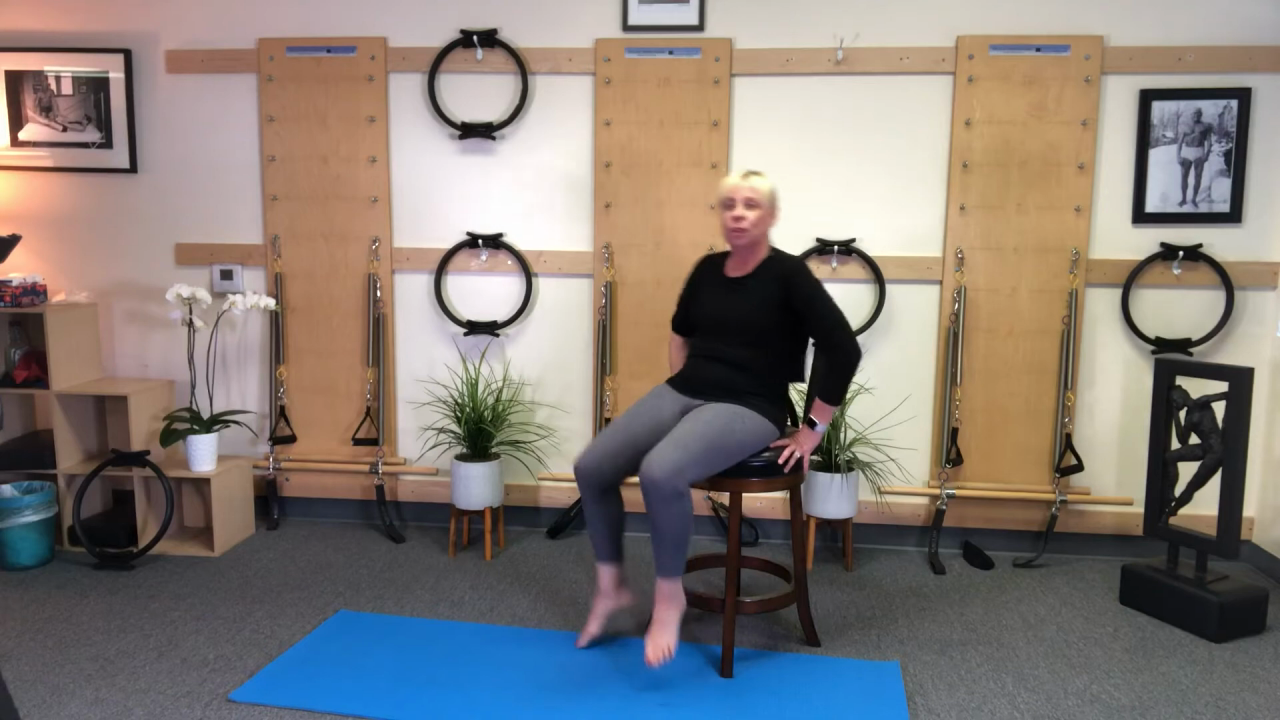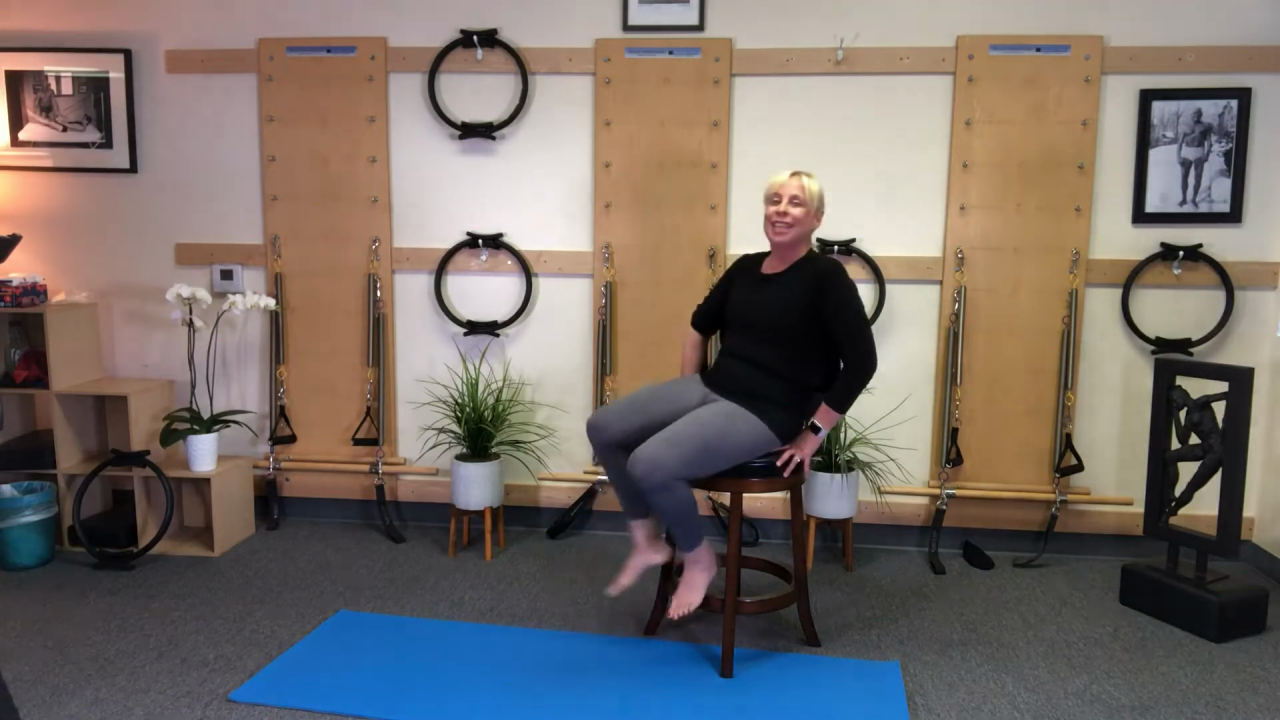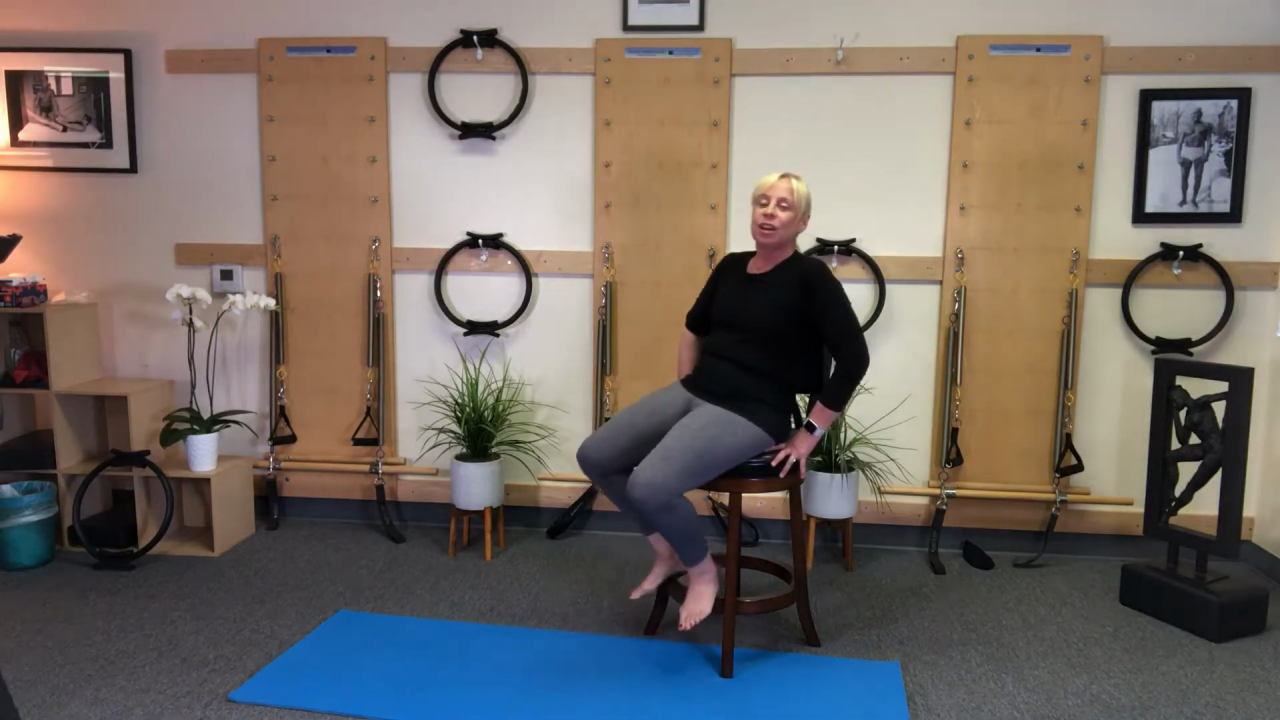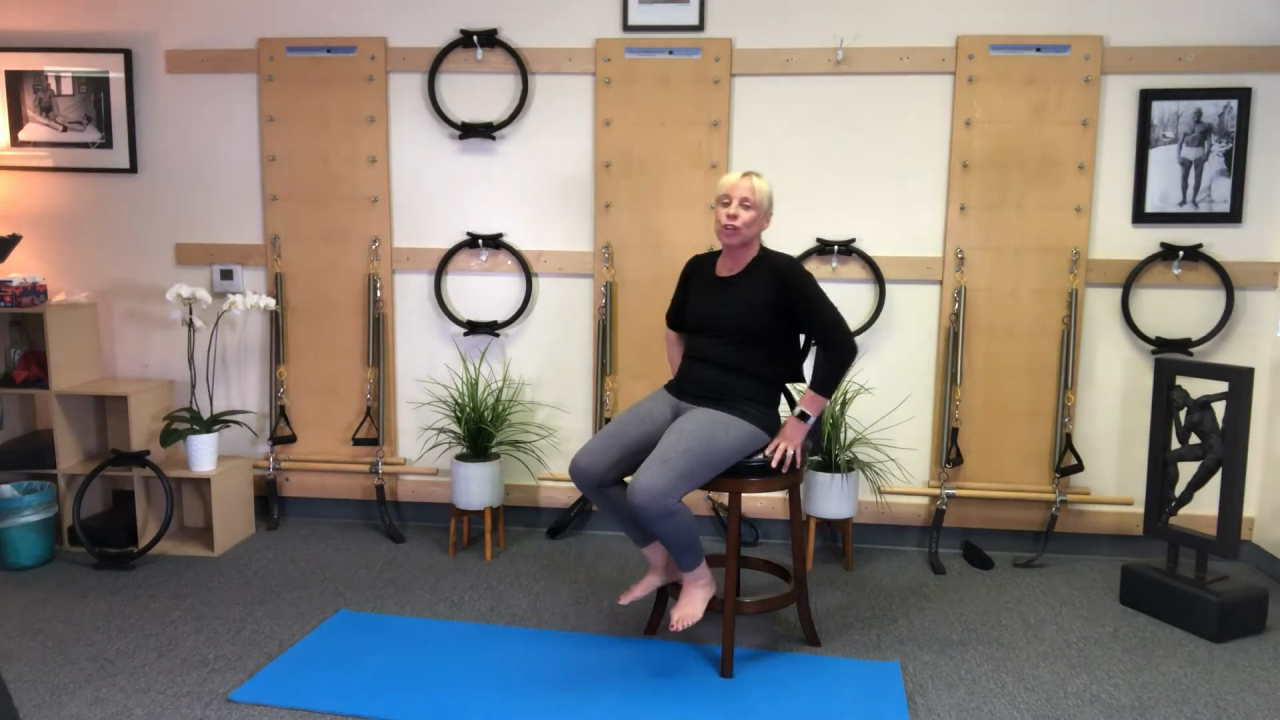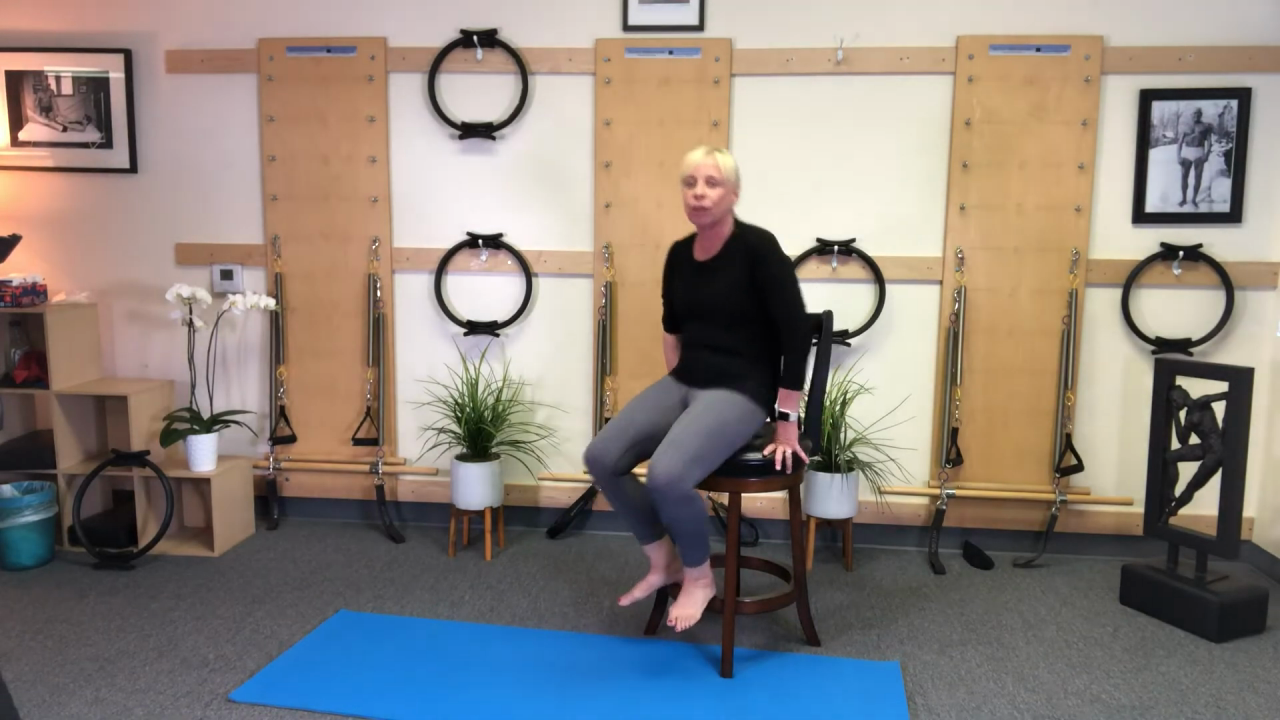
dt=0.4s
person 1, frame 1
left shoulder: (789, 274)
right shoulder: (706, 270)
left elbow: (844, 350)
left wrist: (813, 430)
right wrist: (680, 384)
left hip: (747, 409)
right hip: (683, 393)
left knee: (660, 473)
right knee: (590, 469)
left ankle: (669, 594)
right ankle: (610, 589)
person 1, frame 2
left shoulder: (826, 275)
right shoulder: (745, 268)
left elbow: (862, 361)
right elbow: (699, 327)
left wrist: (814, 433)
right wrist: (683, 399)
left hip: (765, 413)
right hip: (711, 388)
left knee: (649, 464)
right knee: (604, 427)
left ankle: (699, 559)
right ankle: (646, 543)
person 1, frame 3
left shoulder: (811, 276)
right shoulder: (731, 267)
left elbow: (853, 359)
right elbow: (694, 329)
left wrist: (809, 434)
right wrist: (680, 390)
left hip: (751, 413)
right hip: (694, 392)
left knee: (648, 486)
right knee: (594, 456)
left ankle: (703, 572)
right ankle: (669, 550)
person 1, frame 4
left shoulder: (782, 273)
right shoulder: (698, 268)
left elbow: (840, 346)
left wrist: (800, 422)
left hip: (739, 413)
right hip: (678, 397)
left knee: (648, 492)
right knee: (587, 470)
left ankle: (698, 578)
right ankle: (662, 563)
person 1, frame 5
left shoulder: (757, 247)
right shoulder: (679, 254)
left elbow: (795, 334)
left wrist: (786, 420)
right wrist: (677, 382)
left hip: (741, 391)
right hip: (683, 383)
left knee: (667, 476)
right knee: (601, 458)
left ankle: (699, 577)
right ankle: (664, 562)
